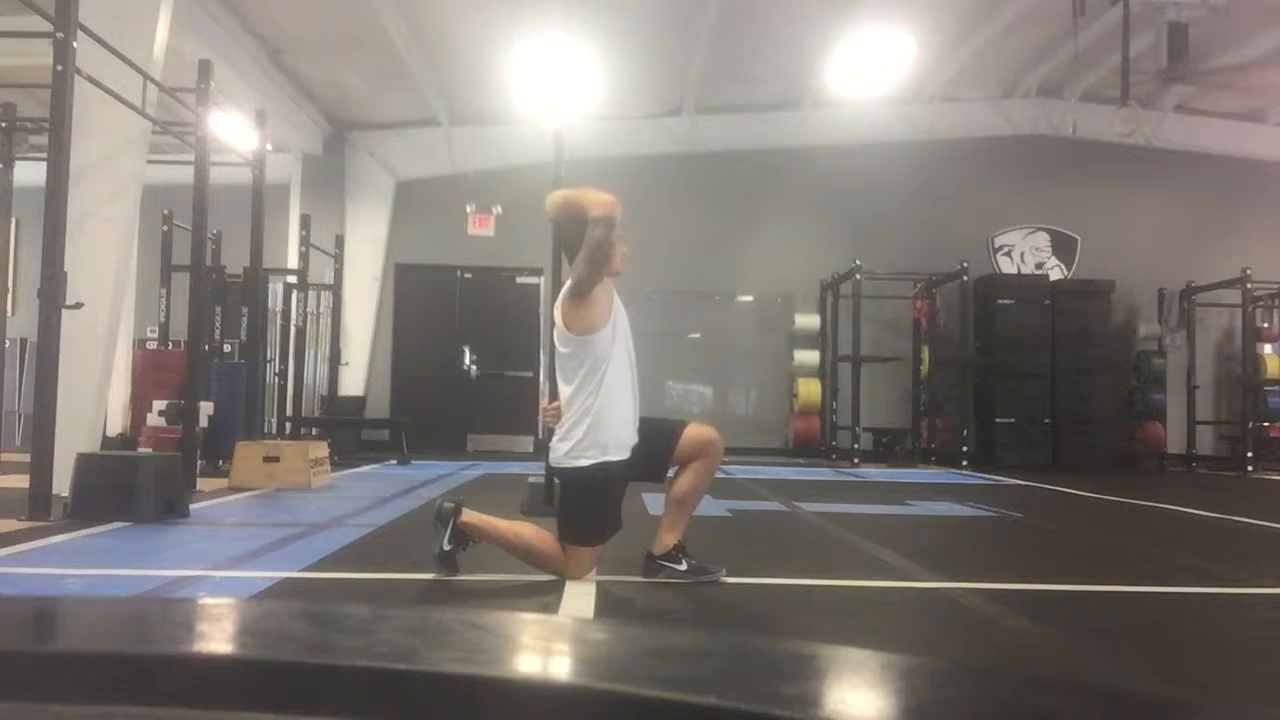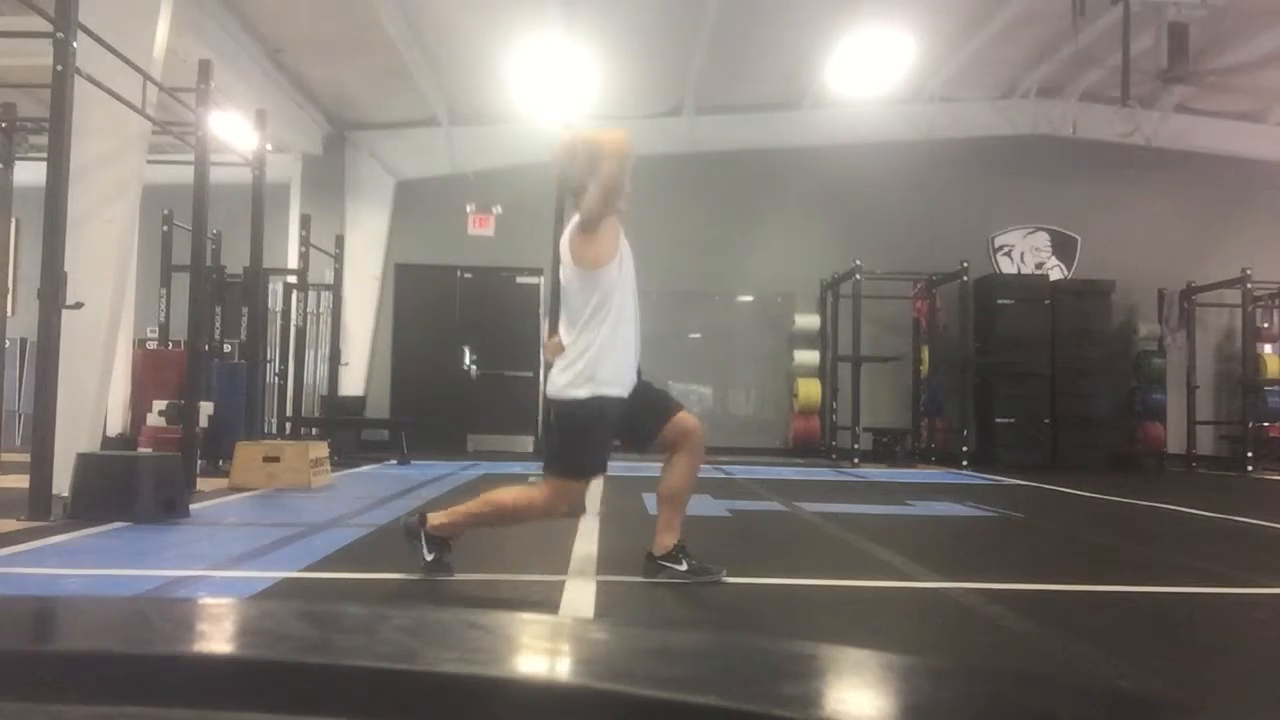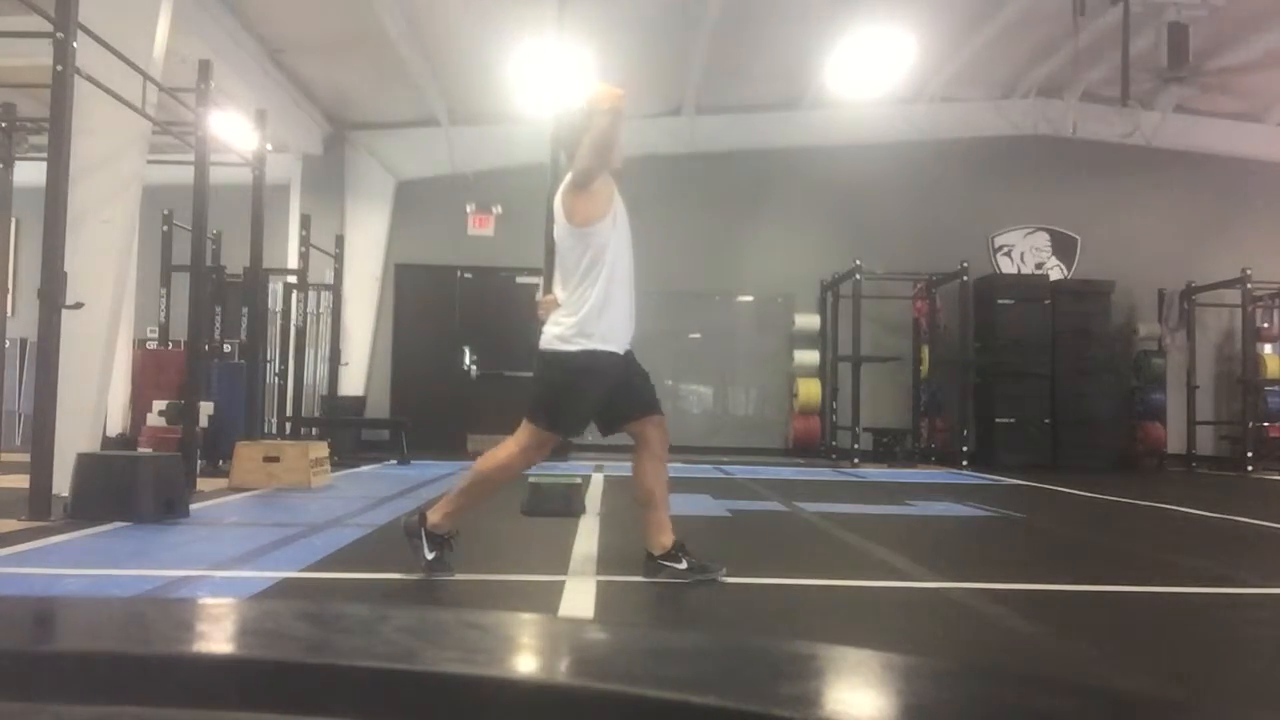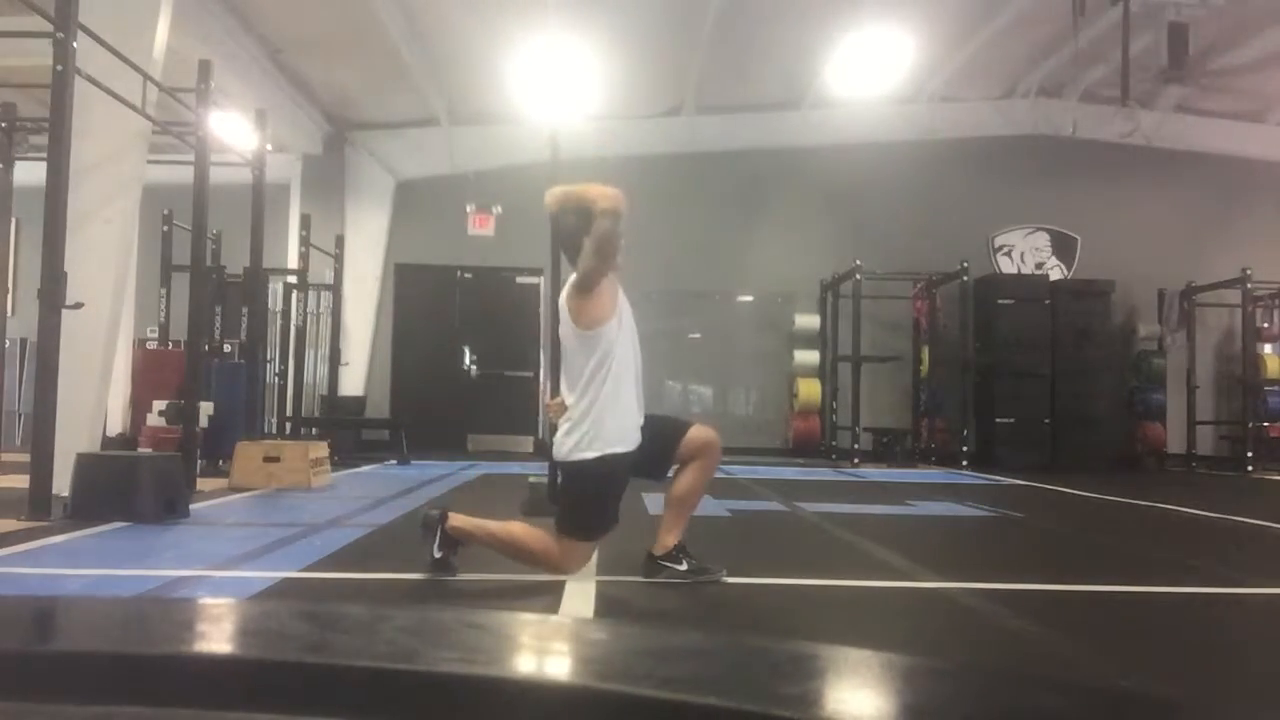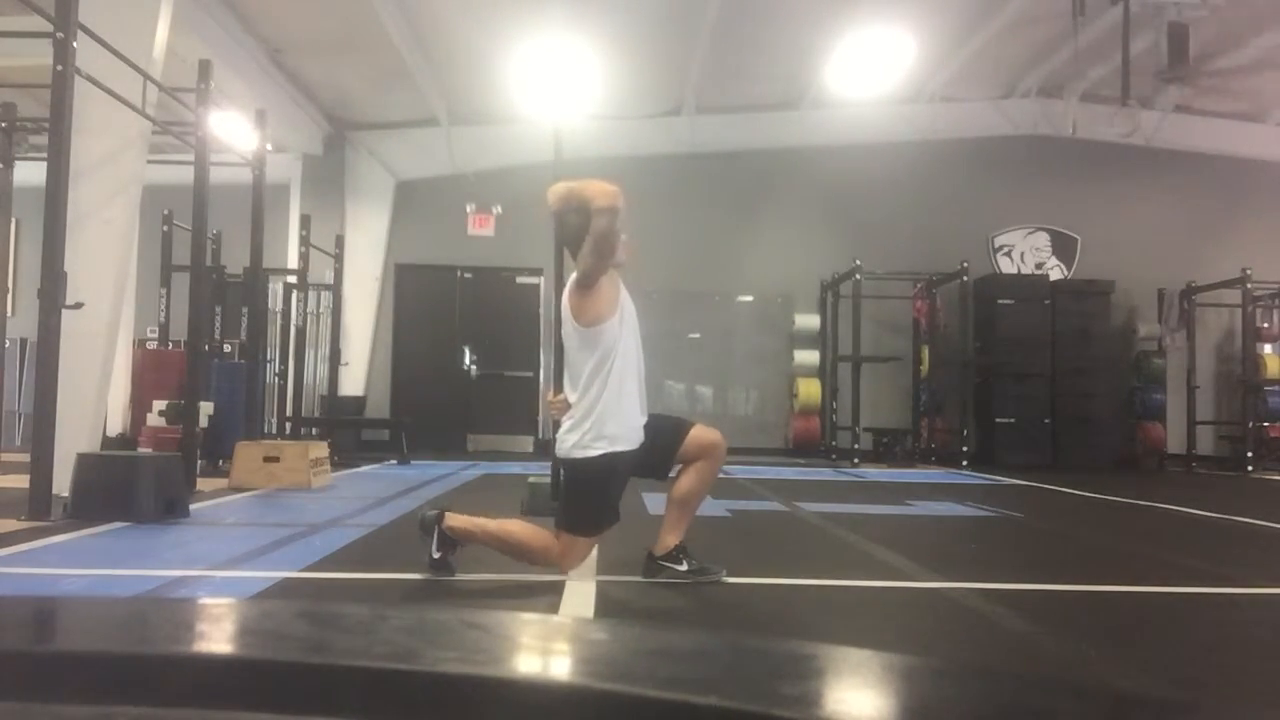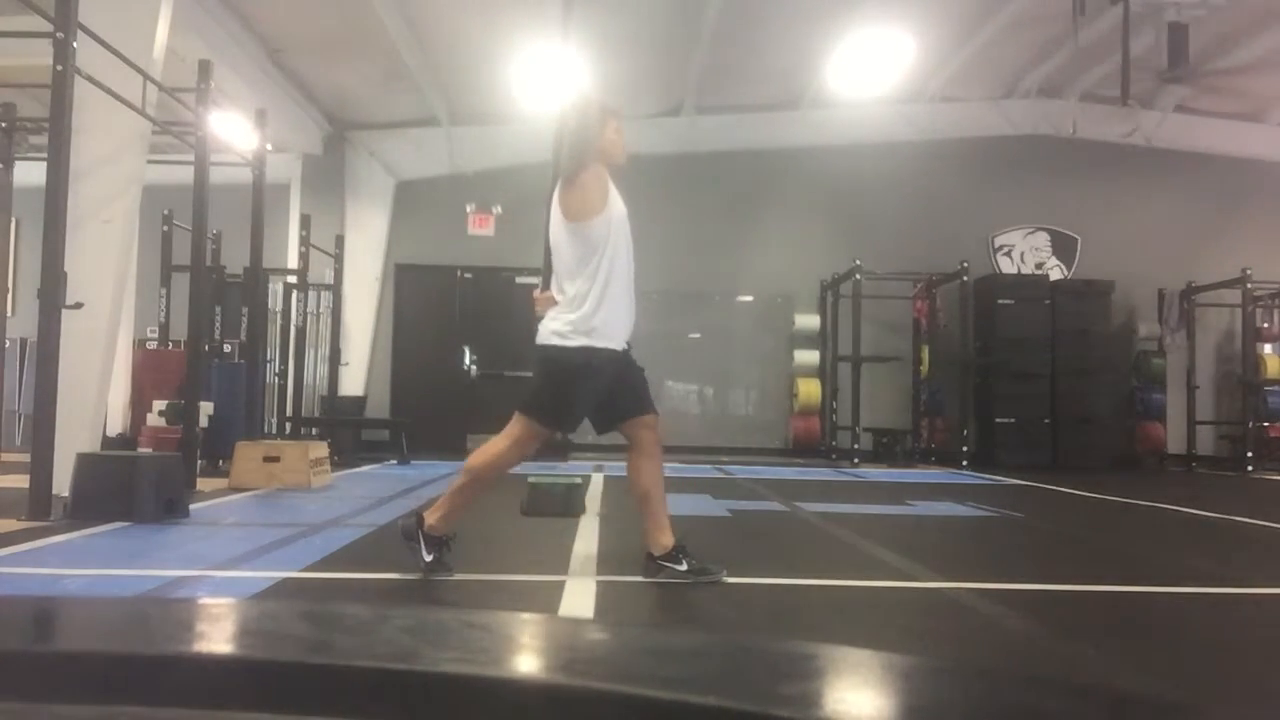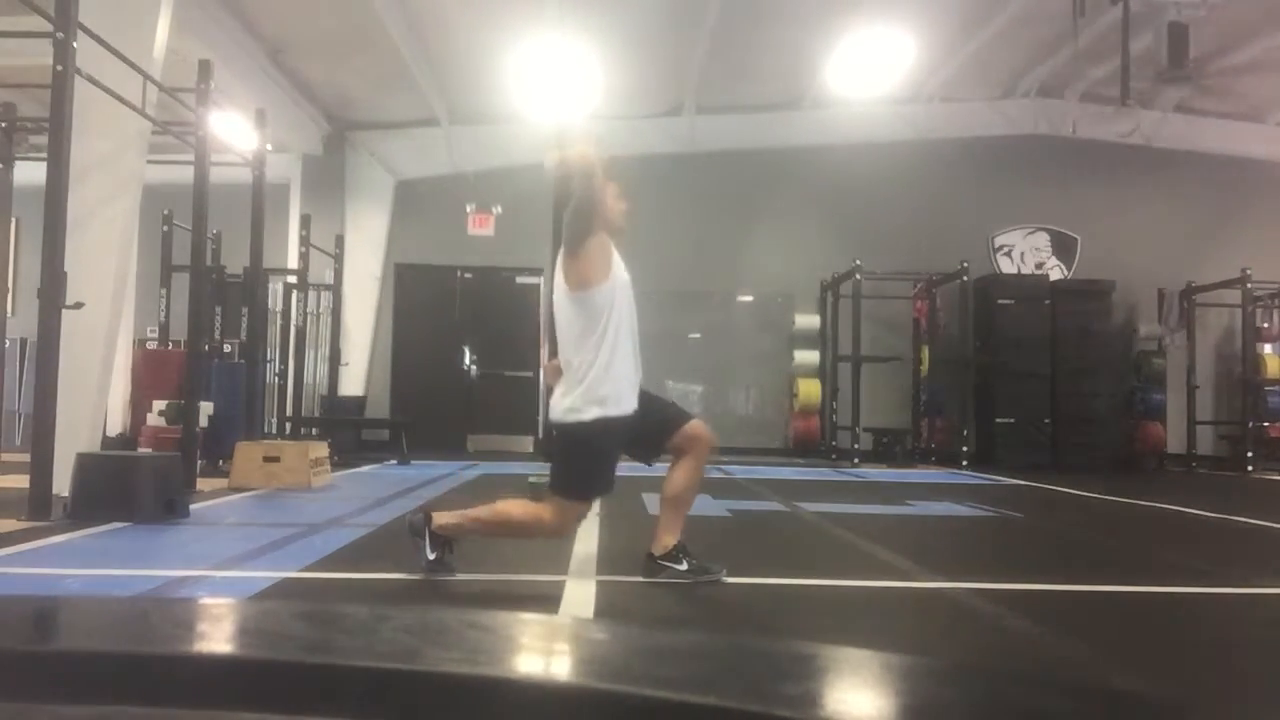
dt=0.7s
person 1, frame 1
left shoulder: (594, 295)
right shoulder: (584, 292)
right elbow: (604, 209)
right wrist: (564, 202)
left hip: (615, 439)
right hip: (592, 454)
left knee: (707, 444)
right knee: (574, 565)
left ankle: (665, 552)
right ankle: (463, 520)
person 1, frame 2
left shoulder: (597, 231)
right shoulder: (591, 225)
right elbow: (616, 149)
right wrist: (575, 146)
left hip: (615, 381)
right hip: (586, 391)
left knee: (688, 434)
right knee: (556, 501)
left ankle: (665, 553)
right ankle: (433, 525)
person 1, frame 3
left shoulder: (594, 190)
right shoulder: (585, 183)
right elbow: (610, 102)
left hip: (606, 347)
right hip: (579, 349)
left knee: (652, 434)
right knee: (529, 446)
left ankle: (664, 552)
right ankle: (433, 523)
person 1, frame 4
left shoulder: (595, 289)
right shoulder: (589, 285)
right elbow: (610, 203)
right wrist: (563, 198)
left hip: (617, 433)
right hip: (596, 446)
left knee: (706, 444)
right knee: (567, 557)
left ankle: (665, 554)
right ankle: (451, 525)
person 1, frame 5
left shoulder: (598, 288)
right shoulder: (591, 284)
right elbow: (607, 201)
right wrist: (566, 195)
left hip: (621, 430)
right hip: (598, 444)
left knee: (710, 446)
right knee: (565, 555)
left ankle: (666, 554)
right ankle: (448, 526)
person 1, frame 6
left shoulder: (593, 186)
right shoulder: (584, 178)
right elbow: (581, 121)
left hip: (604, 344)
right hip: (575, 346)
left knee: (647, 435)
right knee: (519, 441)
left ankle: (664, 554)
right ankle: (429, 526)
person 1, frame 7
left shoulder: (594, 256)
right shoulder: (585, 249)
right elbow: (584, 190)
right wrist: (586, 171)
left hip: (617, 400)
right hip: (591, 412)
left knee: (698, 439)
right knee: (557, 520)
left ankle: (665, 553)
right ankle: (437, 525)
